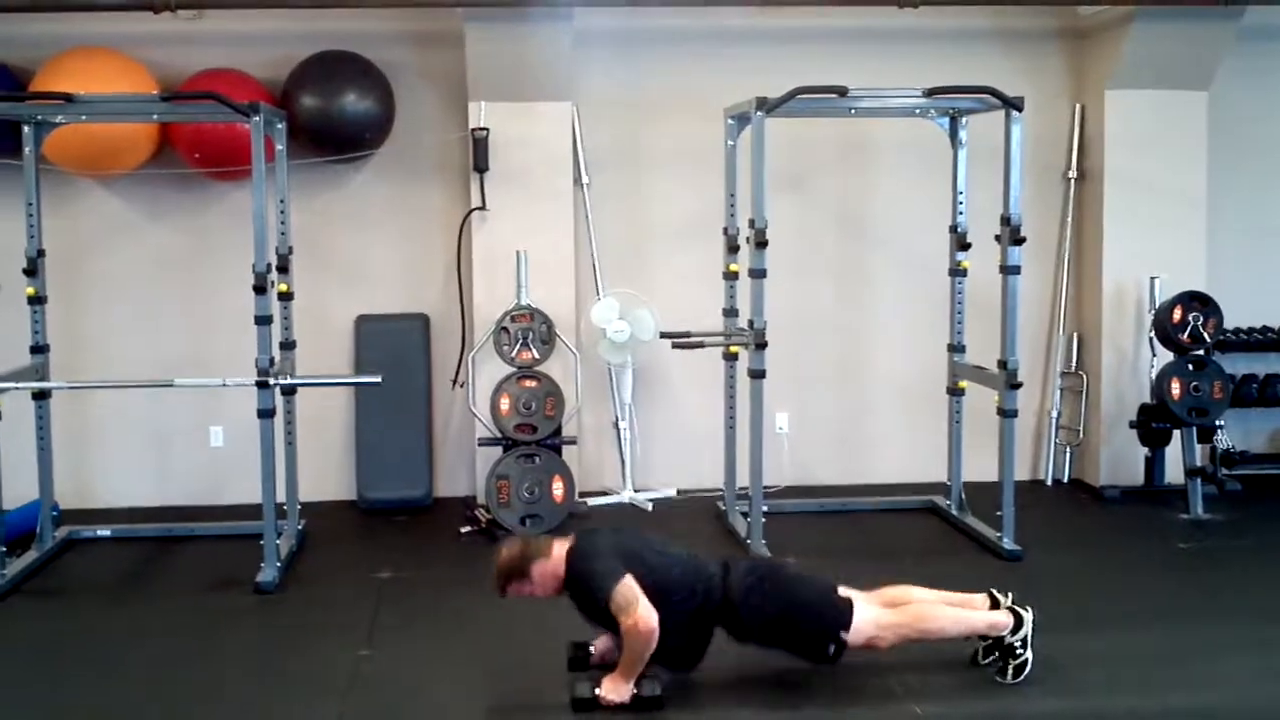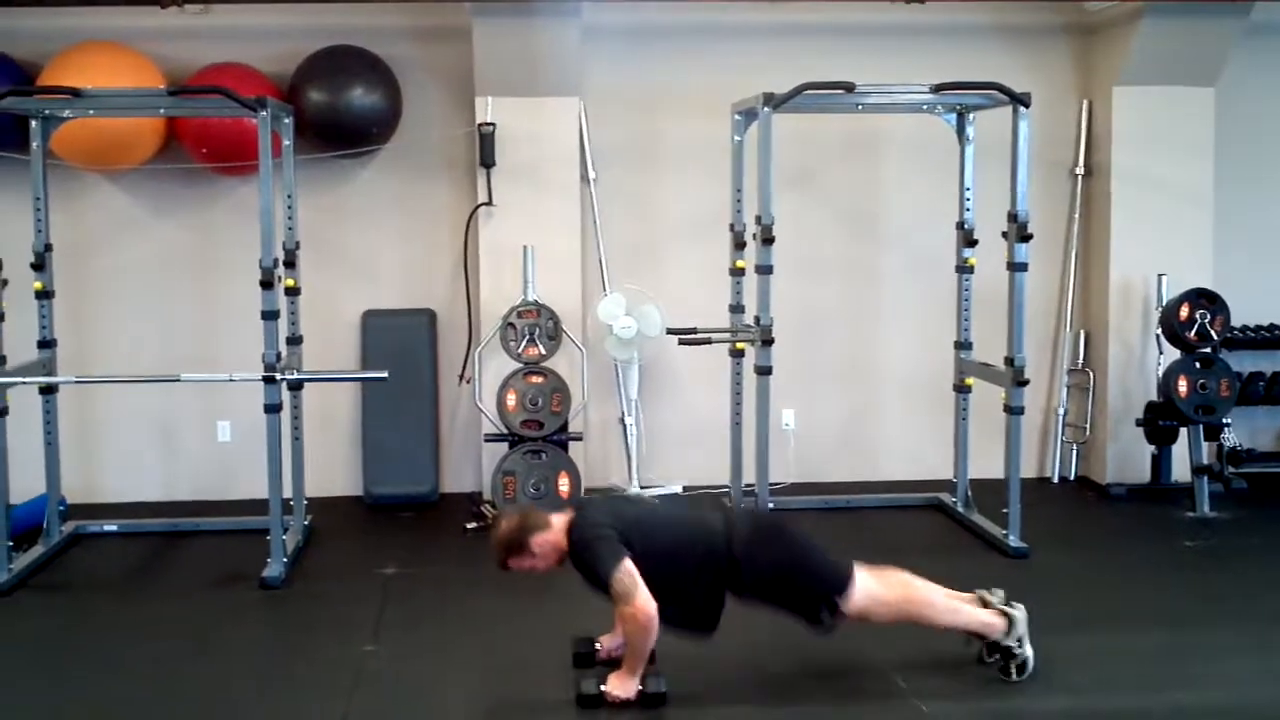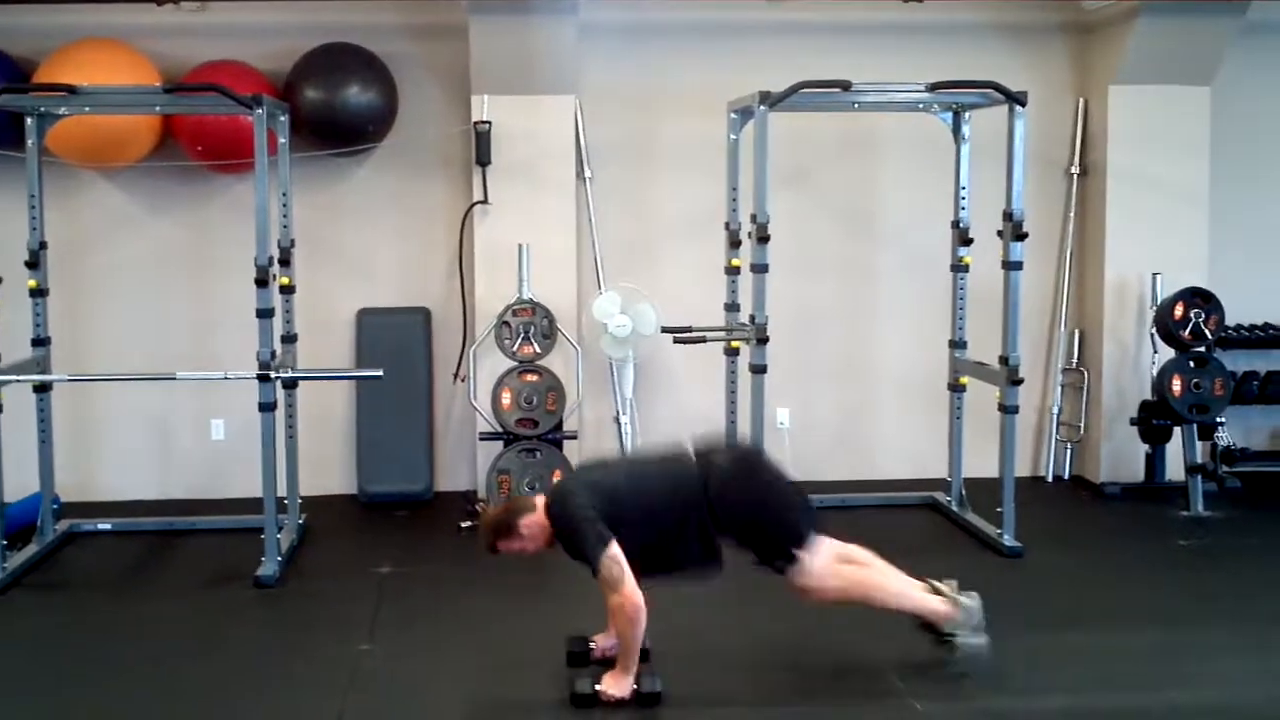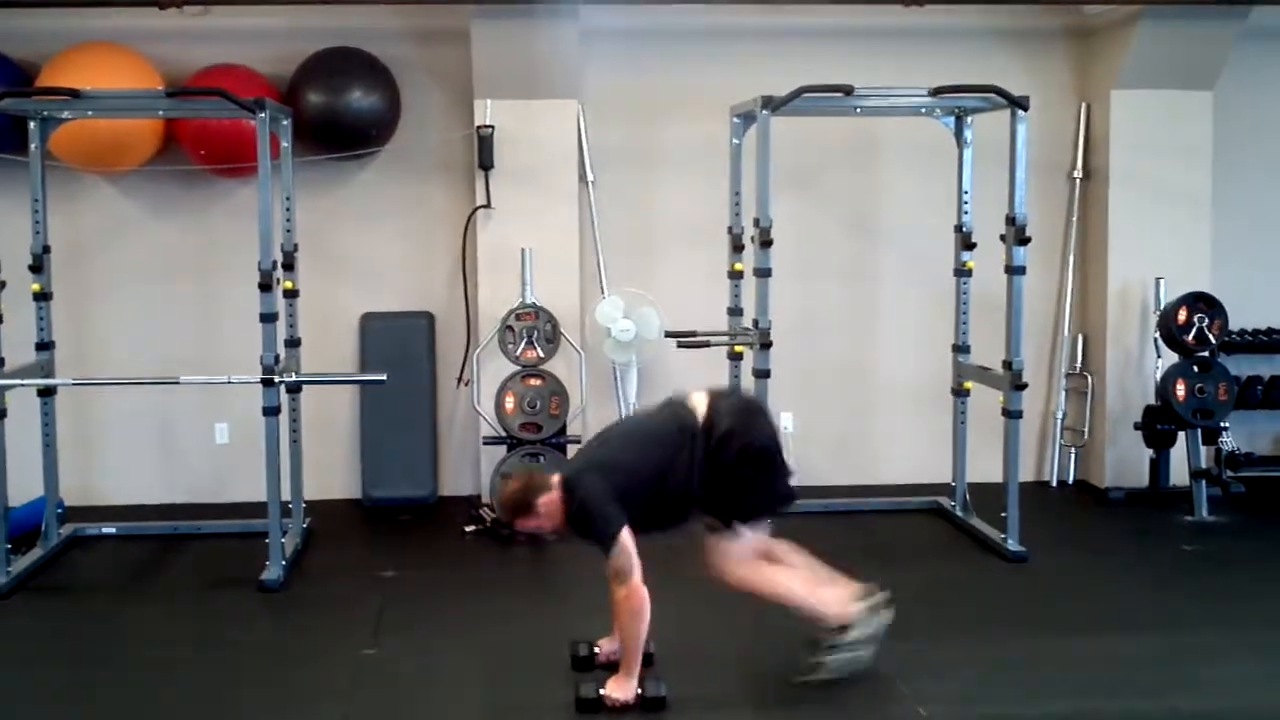
dt=0.1s
person 1, frame 1
left shoulder: (587, 566)
right shoulder: (587, 541)
left elbow: (646, 623)
left wrist: (623, 676)
right wrist: (618, 637)
left hip: (742, 599)
right hip: (737, 581)
left knee: (873, 627)
right knee: (867, 607)
left ankle: (1005, 629)
right ankle: (989, 608)
person 1, frame 2
left shoulder: (587, 541)
right shoulder: (586, 514)
left elbow: (644, 610)
left wrist: (629, 673)
right wrist: (622, 633)
left hip: (743, 553)
right hip: (739, 538)
left knee: (868, 598)
right knee: (863, 582)
left ankle: (997, 624)
right ankle: (983, 606)
person 1, frame 3
left shoulder: (578, 516)
right shoulder: (571, 496)
left elbow: (629, 598)
left wrist: (625, 671)
right wrist: (615, 633)
left hip: (730, 489)
right hip: (721, 476)
left knee: (818, 575)
right knee: (822, 555)
left ankle: (947, 609)
right ankle: (935, 596)
person 1, frame 4
left shoulder: (588, 500)
right shoulder: (575, 480)
left elbow: (631, 588)
left wrist: (628, 676)
right wrist: (622, 637)
left hip: (733, 435)
right hip: (725, 419)
left knee: (729, 563)
right knee: (749, 546)
left ankle: (845, 617)
right ankle: (851, 599)
